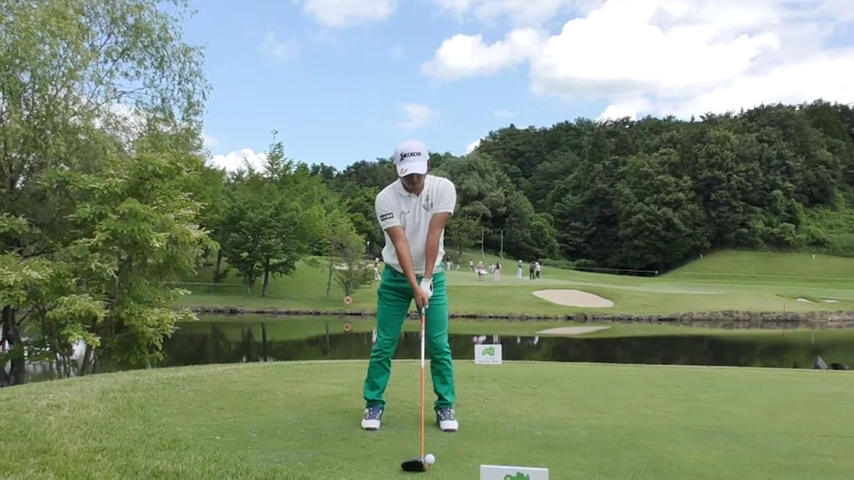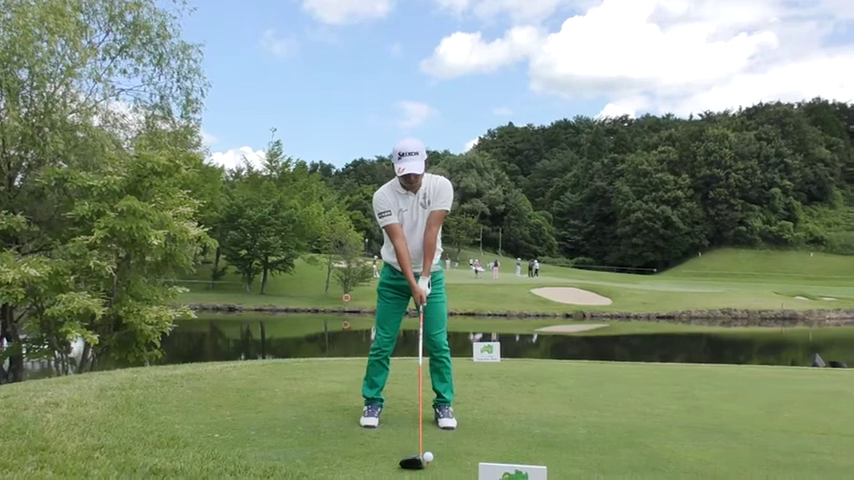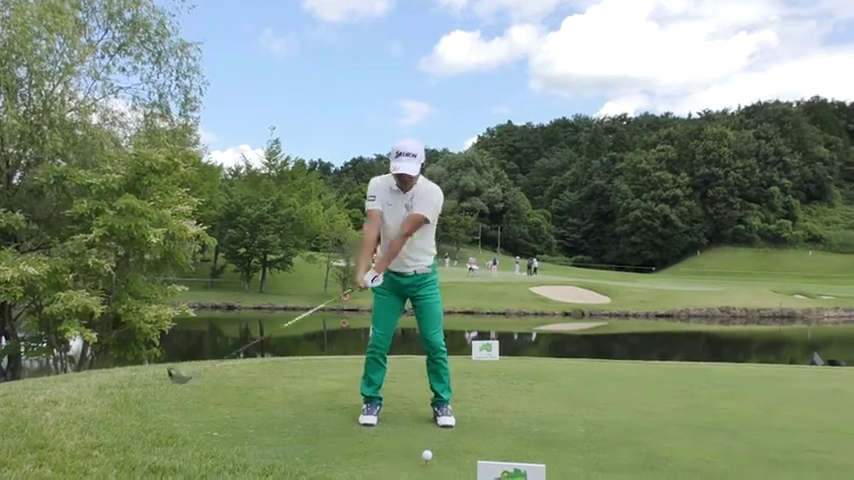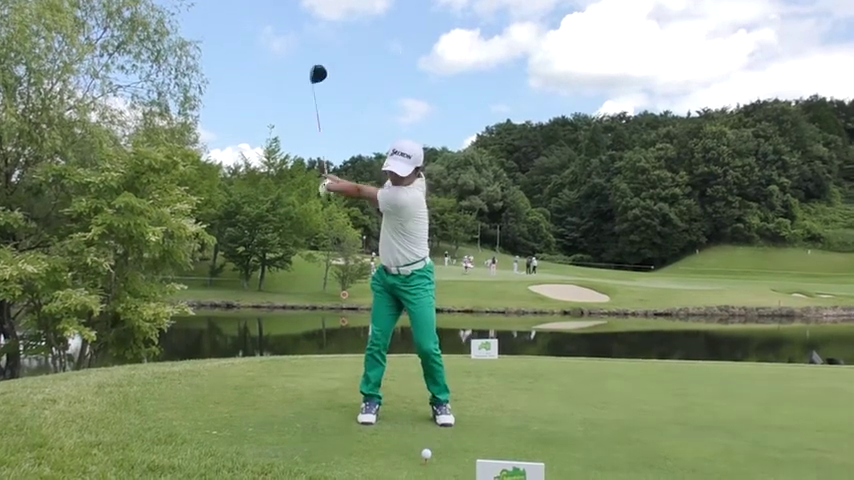
dt=0.5s
person 1, frame 1
left shoulder: (444, 188)
right shoulder: (386, 198)
left elbow: (434, 234)
right elbow: (400, 243)
left wrist: (427, 279)
right wrist: (414, 286)
left hip: (433, 276)
right hip: (396, 278)
left knee: (439, 345)
right knee: (384, 344)
left ankle: (445, 406)
right ankle: (373, 404)
person 1, frame 2
left shoulder: (441, 186)
right shoulder: (383, 196)
left elbow: (431, 232)
right elbow: (398, 240)
left wrist: (425, 277)
right wrist: (412, 283)
left hip: (431, 274)
right hip: (394, 276)
left knee: (438, 343)
right knee: (383, 342)
left ankle: (443, 404)
right ankle: (372, 402)
person 1, frame 3
left shoulder: (431, 193)
right shoulder: (378, 185)
left elbow: (404, 234)
right elbow: (371, 227)
left wrist: (377, 269)
right wrist: (363, 267)
left hip: (423, 278)
right hip: (390, 277)
left knee: (434, 343)
right knee: (379, 341)
left ankle: (441, 403)
right ankle: (371, 401)
person 1, frame 4
left shoulder: (404, 197)
right shoulder: (402, 181)
left elbow: (363, 192)
right elbow: (373, 191)
left wrist: (335, 186)
right wrist: (338, 183)
left hip: (415, 278)
right hip: (386, 275)
left knee: (427, 344)
right knee: (377, 340)
left ankle: (440, 402)
right ankle: (371, 399)
